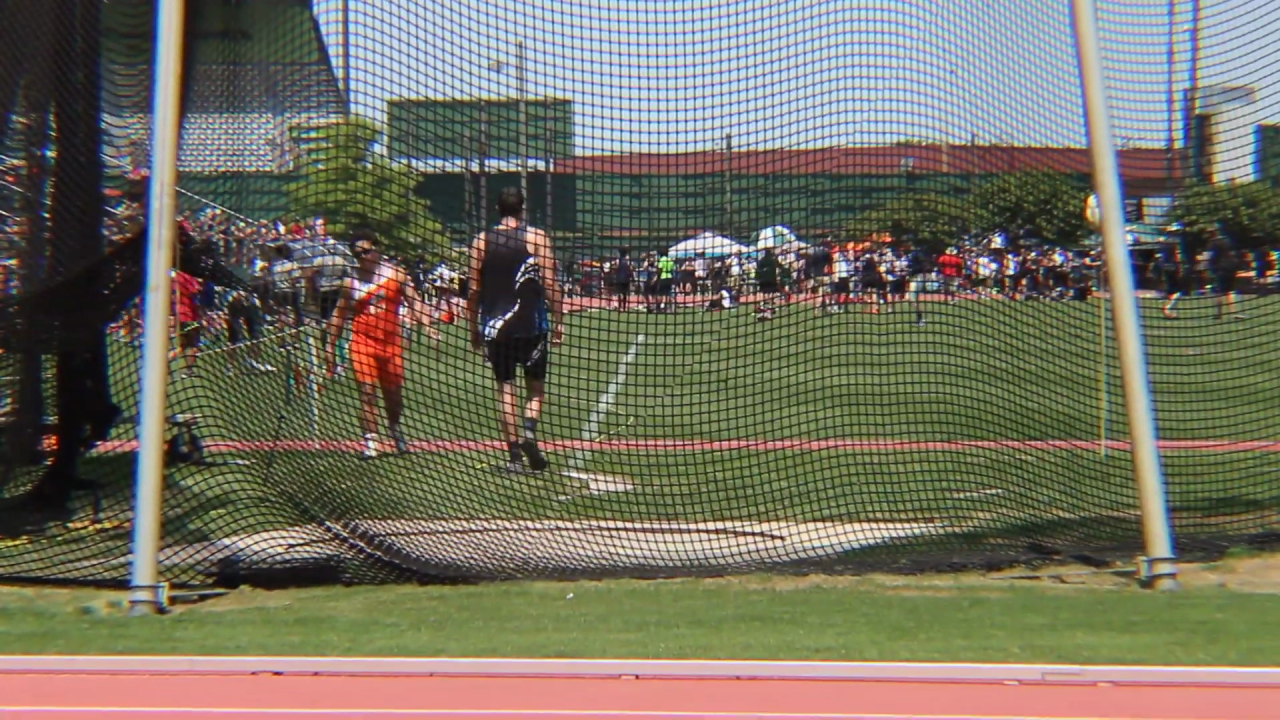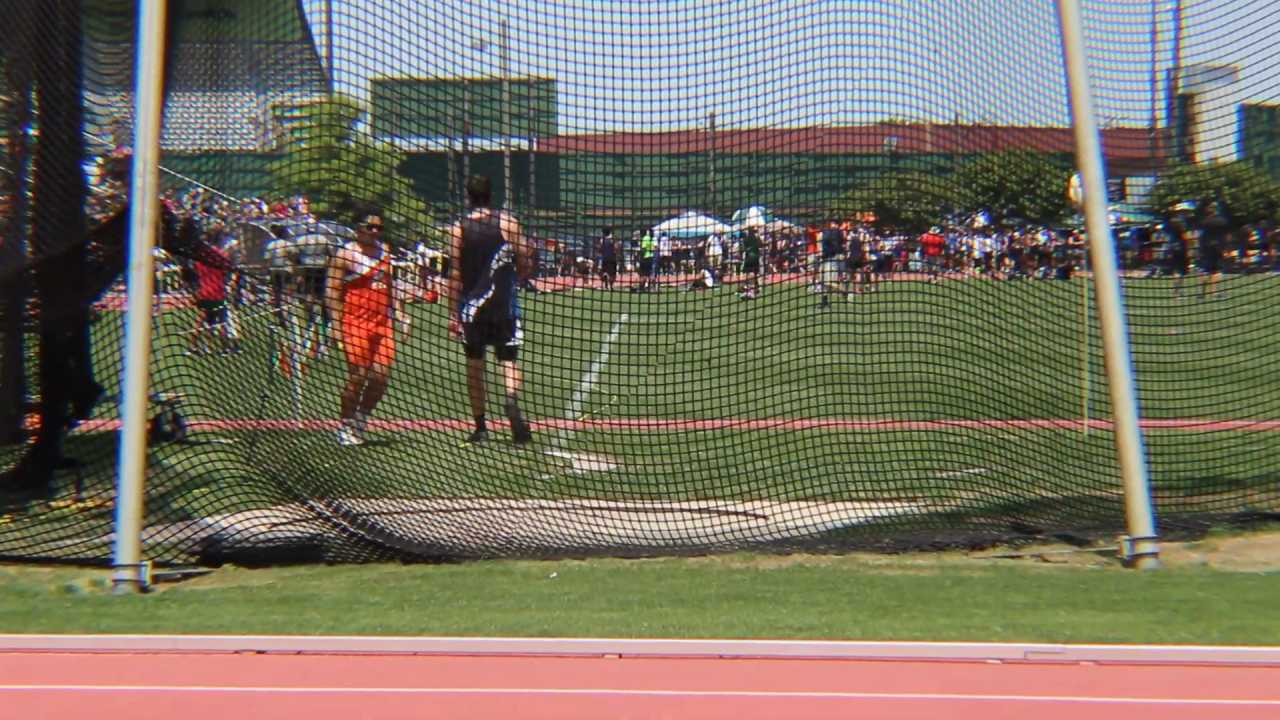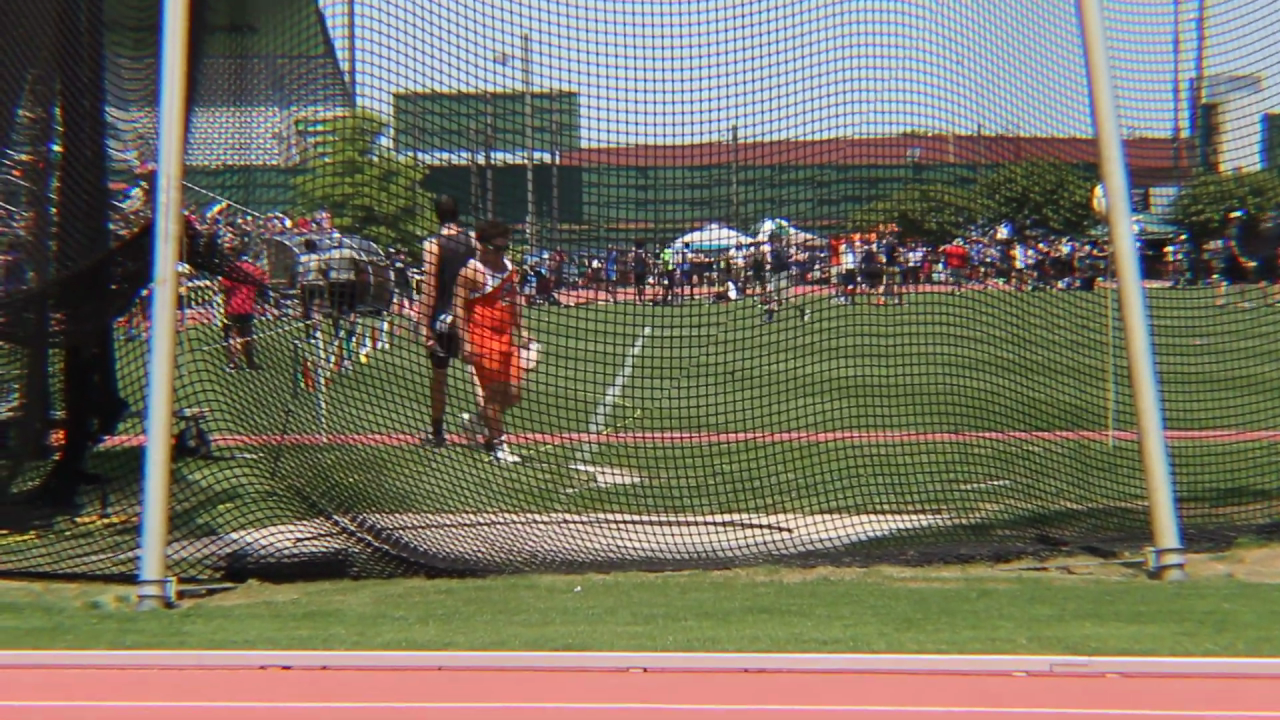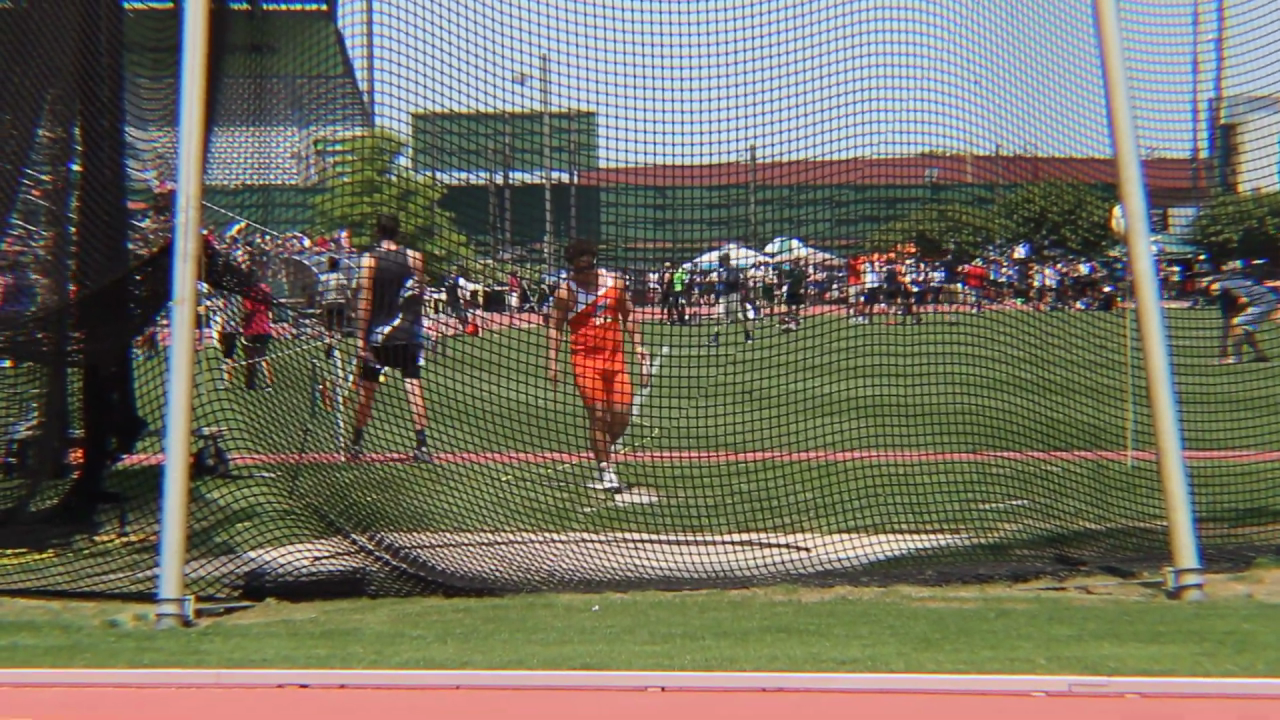
dt=1s
person 1, frame 1
left shoulder: (482, 241)
right shoulder: (537, 237)
left elbow: (474, 289)
right elbow: (550, 284)
left wrist: (473, 328)
right wrist: (558, 320)
left hip: (495, 327)
right hip: (531, 325)
left knee: (506, 388)
right knee: (535, 383)
left ankle: (514, 457)
right ankle: (529, 430)
person 1, frame 2
left shoulder: (459, 228)
right shoulder: (508, 223)
left elbow: (455, 274)
right elbow: (526, 266)
left wrist: (453, 313)
left hip: (471, 308)
right hip: (505, 307)
left knee: (475, 367)
right knee: (508, 362)
left ankle: (480, 427)
right ankle: (512, 401)
person 1, frame 3
left shoulder: (432, 245)
right shoulder: (476, 241)
left elbow: (428, 288)
left wrist: (426, 325)
left hip: (443, 321)
left knee: (438, 375)
left ankle: (437, 434)
person 1, frame 4
left shoulder: (369, 259)
right shoulder: (414, 257)
left elbow: (364, 303)
left wrist: (360, 338)
left hip: (377, 334)
right hip: (408, 333)
left knee: (367, 388)
right knee: (413, 386)
left ankle: (356, 444)
right ankle: (421, 446)
person 2, frame 1
left shoulder: (396, 275)
right shoulder: (350, 282)
left elbow: (415, 303)
right elbow: (339, 315)
right wrist: (330, 345)
left hip: (392, 343)
right hip: (362, 343)
left knee: (393, 394)
right knee: (367, 393)
left ankle: (394, 428)
right ankle: (371, 443)
person 2, frame 2
left shoulder: (384, 251)
right shoulder: (345, 255)
right elbow: (332, 291)
left wrist: (399, 313)
right wrist: (337, 323)
left hip: (382, 323)
right hip: (356, 324)
left knee: (381, 377)
right knee: (358, 376)
left ankle: (361, 417)
right ankle: (346, 426)
person 2, frame 3
left shoulder: (508, 267)
right shoulder: (471, 271)
right elbow: (459, 307)
left wrist: (521, 332)
right wrist: (465, 342)
left hip: (506, 338)
right hip: (483, 339)
left knee: (513, 393)
right knee: (495, 392)
left ankle: (485, 430)
right ankle: (497, 445)
person 2, frame 4
left shoulder: (615, 280)
right shoulder: (565, 292)
left elbow: (628, 315)
right elbow: (556, 328)
left wrist: (638, 347)
right wrist: (553, 363)
left hip: (616, 357)
right hip: (585, 360)
left knee: (622, 417)
right knee: (599, 416)
left ankle: (603, 447)
right ankle: (606, 472)
